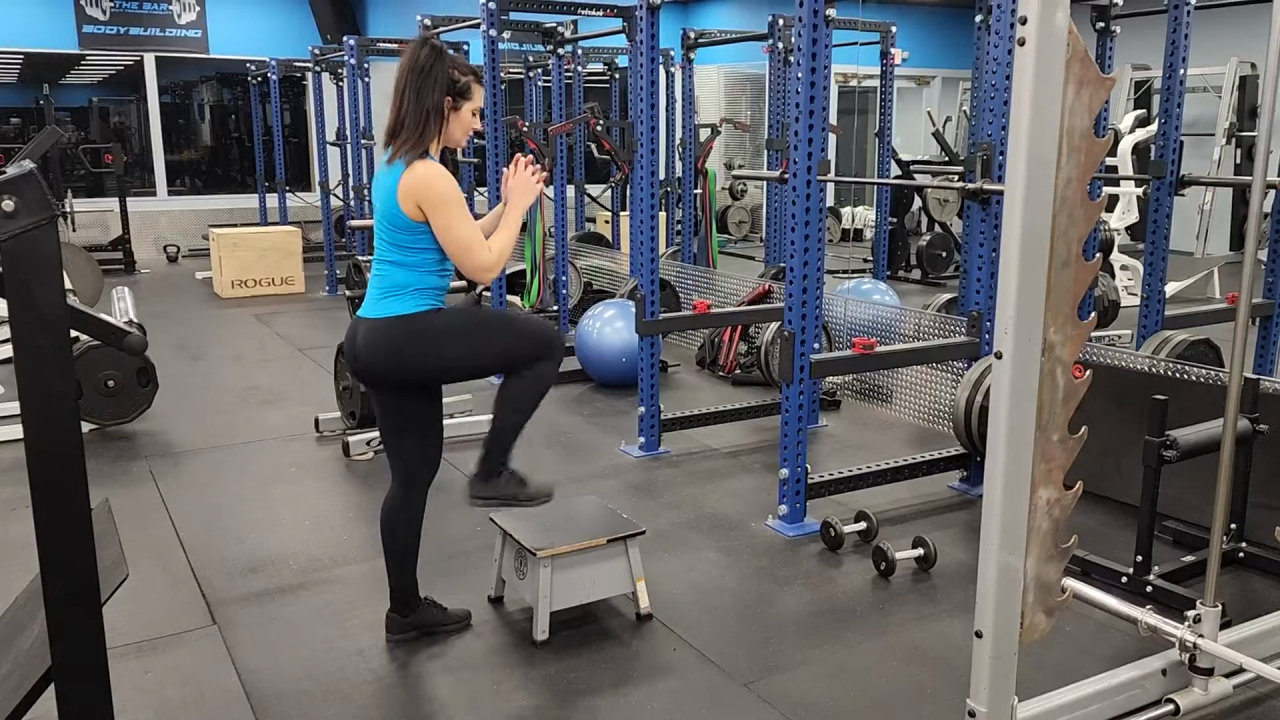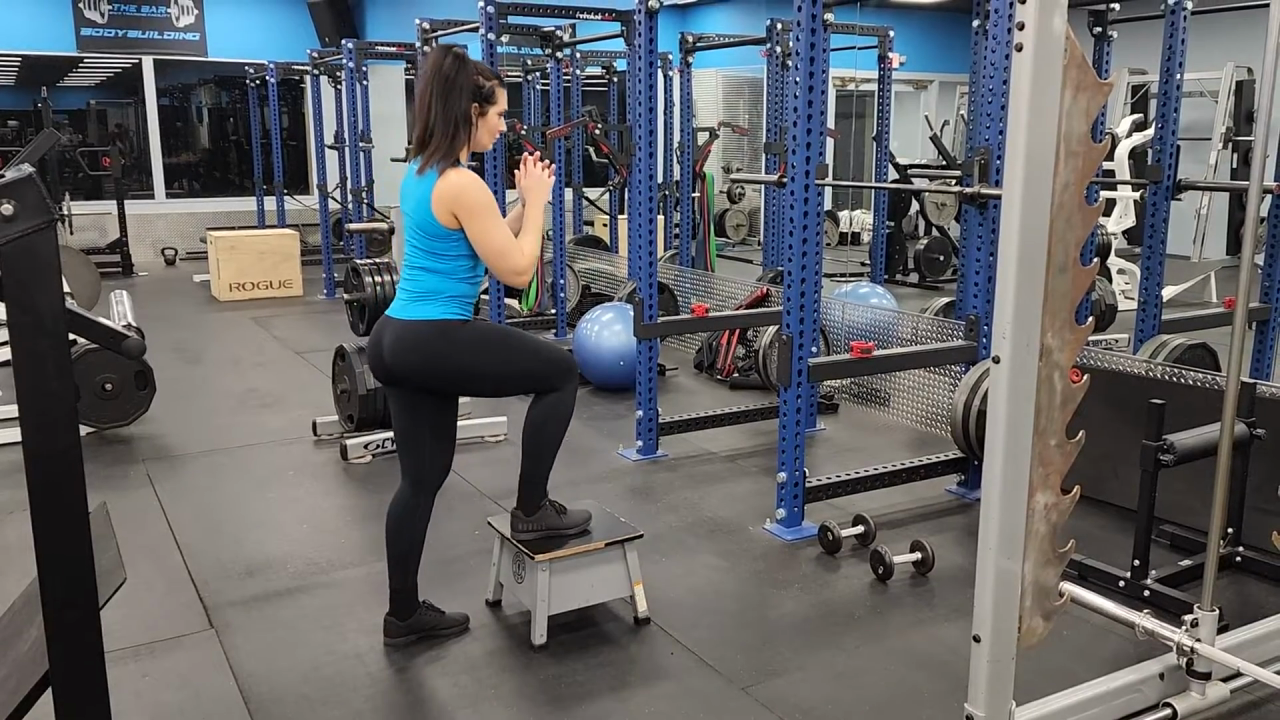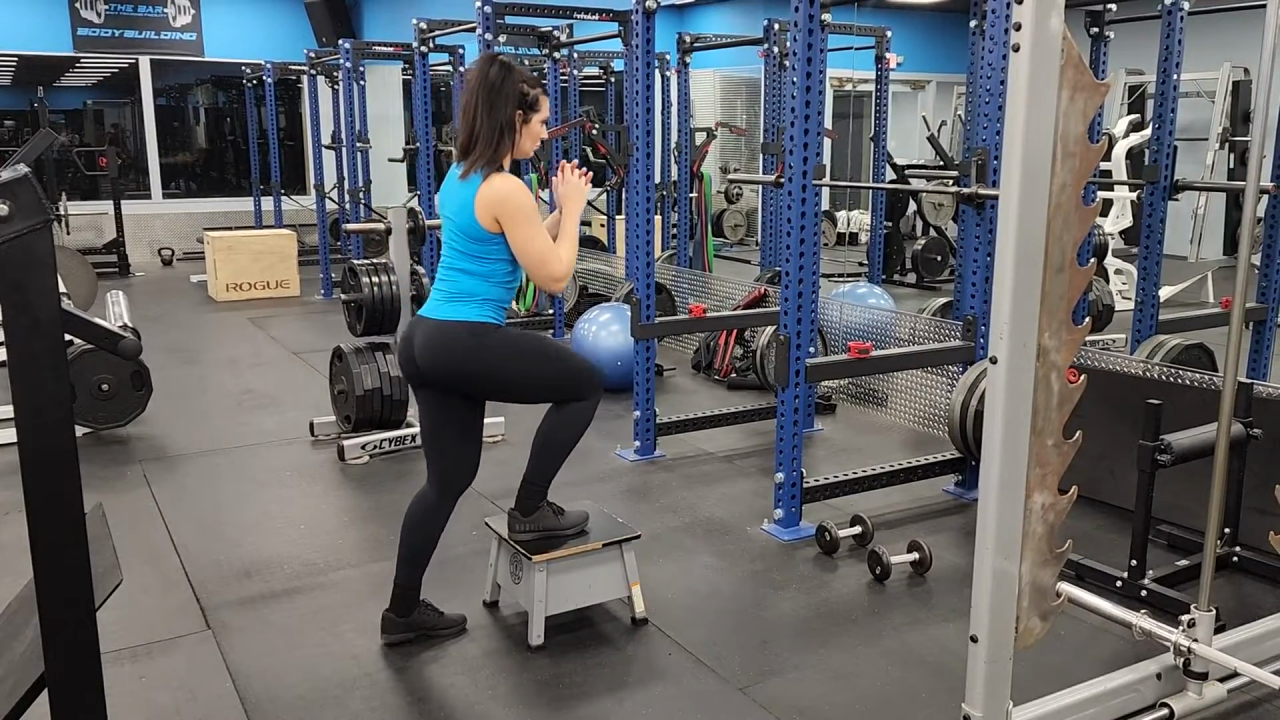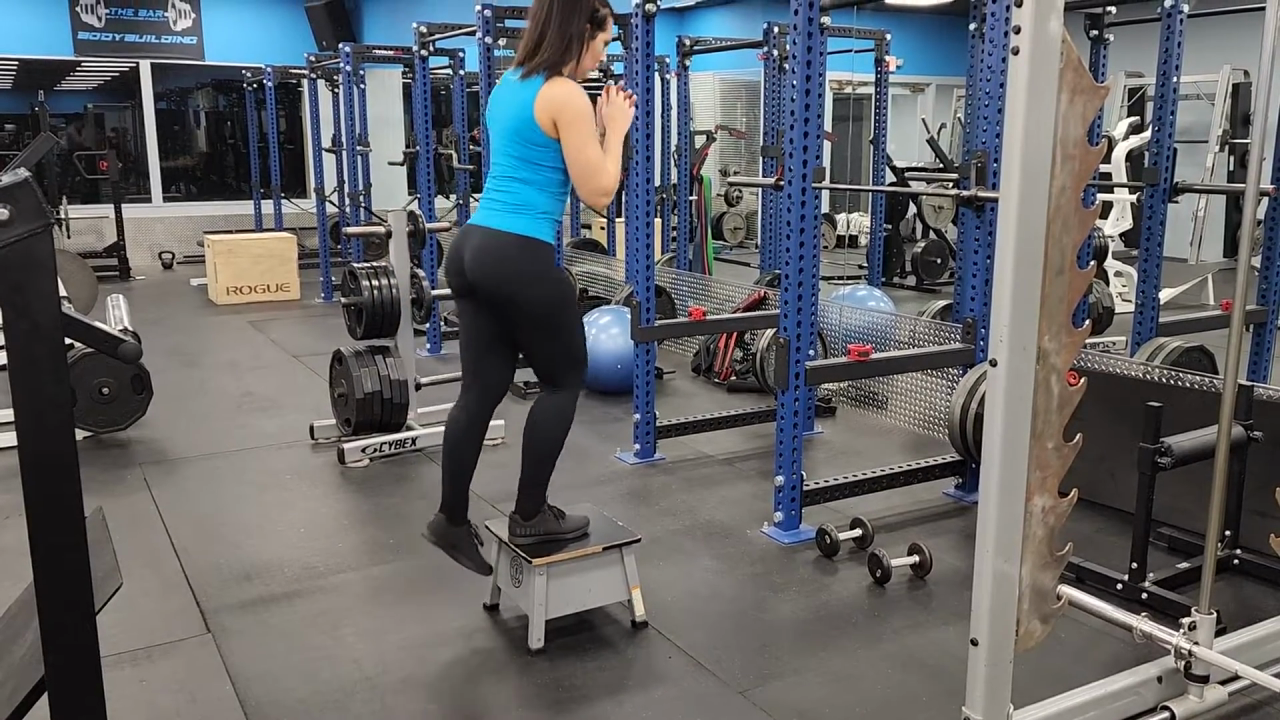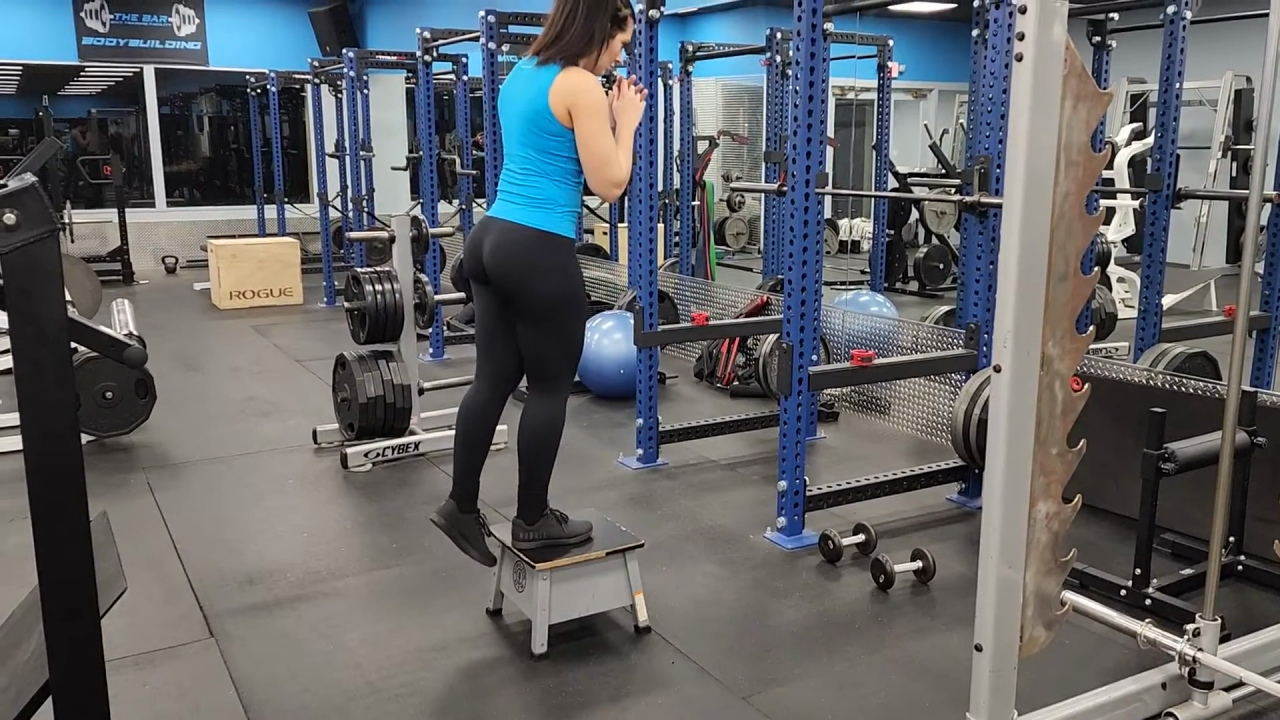
dt=0.5s
person 1, frame 1
left shoulder: (395, 164)
right shoulder: (428, 177)
left elbow: (451, 245)
right elbow: (482, 267)
left wrist: (506, 204)
right wrist: (519, 207)
left hip: (372, 337)
right hip: (407, 336)
left knee: (412, 473)
right knee: (544, 343)
left ankle: (406, 610)
right ankle: (492, 474)
person 1, frame 2
left shoulder: (420, 170)
right shoulder: (462, 184)
right elbow: (515, 271)
left wrist: (524, 205)
right wrist: (536, 203)
left hip: (396, 340)
right hip: (435, 342)
left knee: (421, 478)
right knee: (561, 372)
left ankle: (403, 613)
right ankle: (532, 509)
person 1, frame 3
left shoulder: (461, 176)
right shoulder: (505, 189)
right elbow: (553, 277)
left wrist: (558, 211)
right wrist: (571, 210)
left hip: (426, 340)
right hip: (467, 344)
left knee: (447, 479)
right knee: (583, 384)
left ankle: (404, 610)
right ankle: (530, 511)
person 1, frame 4
left shoulder: (508, 85)
right shoulder: (565, 95)
right elbow: (597, 193)
left wrist: (597, 128)
right wrist: (614, 130)
left hip: (471, 250)
right hip: (520, 258)
left knee: (480, 391)
right knee: (565, 378)
left ankle: (452, 520)
right ankle: (530, 515)
person 1, frame 5
left shoulder: (520, 75)
right shoulder: (579, 85)
right elbow: (609, 184)
left wrist: (607, 120)
right wrist: (626, 124)
left hip: (491, 240)
right hip: (540, 251)
left knee: (493, 379)
right knee: (550, 387)
left ankle: (461, 506)
right ankle: (532, 520)
